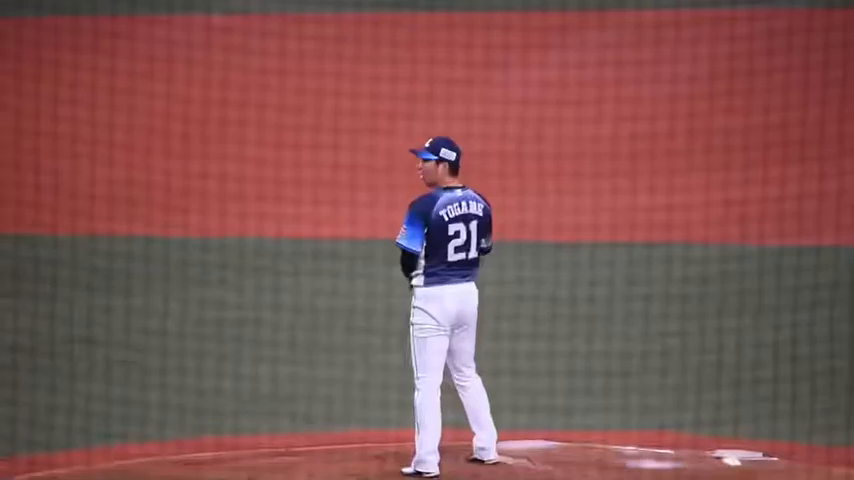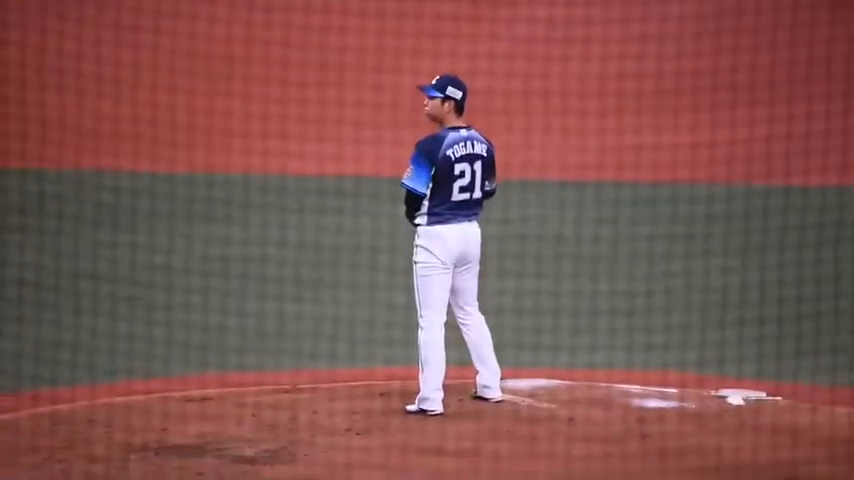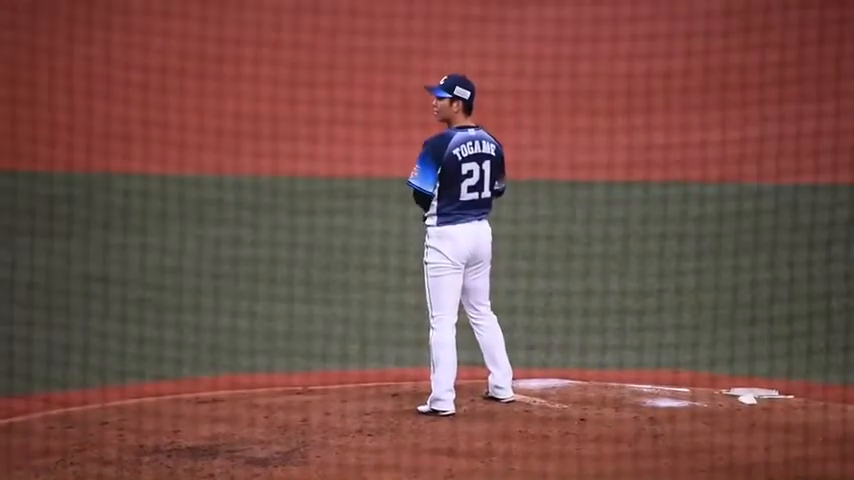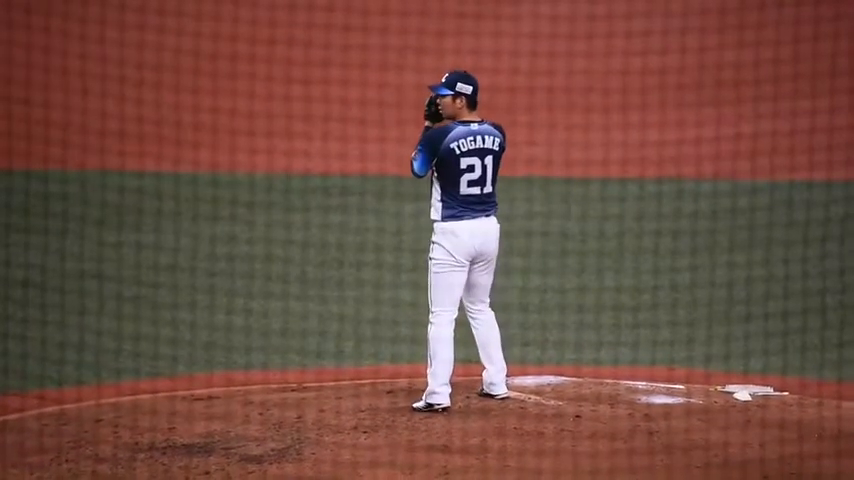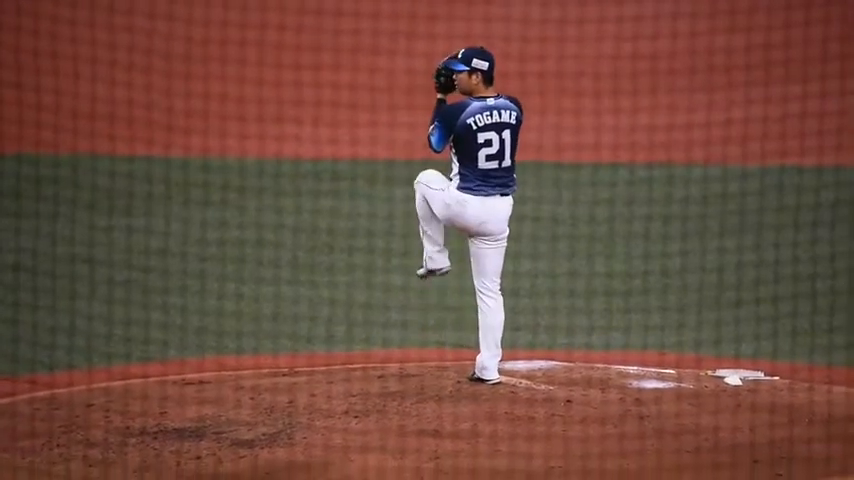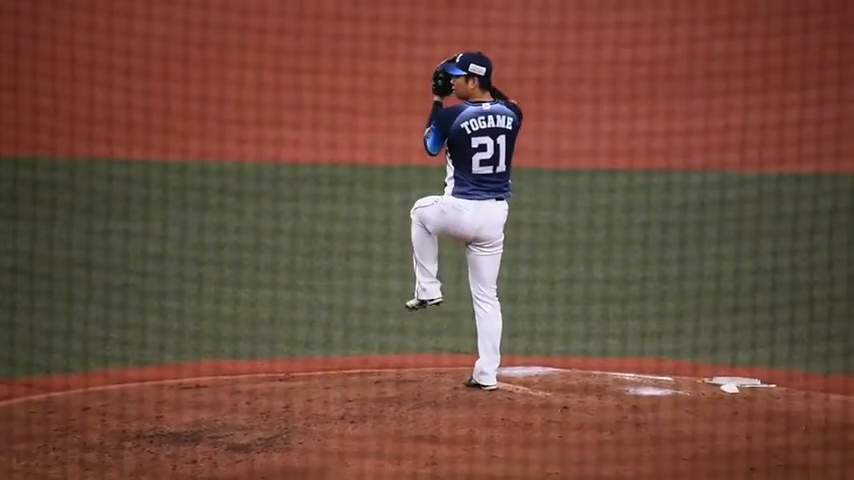
dt=0.5s
person 1, frame 1
left shoulder: (425, 205)
right shoulder: (480, 204)
left elbow: (408, 256)
right elbow: (485, 248)
left wrist: (414, 276)
left hip: (434, 296)
right hip: (467, 293)
left knee: (428, 381)
right knee: (466, 373)
right ankle: (487, 448)
person 1, frame 2
left shoulder: (431, 145)
right shoulder: (483, 144)
left elbow: (414, 196)
right elbow: (489, 191)
left wrist: (415, 217)
left hip: (436, 236)
right hip: (470, 233)
left knee: (431, 319)
right knee: (469, 312)
left ankle: (430, 399)
right ankle: (490, 386)
person 1, frame 3
left shoulder: (438, 144)
right shoulder: (492, 143)
left elbow: (420, 195)
right elbow: (499, 189)
left wrist: (433, 204)
left hip: (447, 237)
right hip: (481, 233)
left knee: (443, 320)
right knee: (482, 312)
left ankle: (442, 400)
right ankle: (502, 386)
person 1, frame 4
left shoulder: (438, 136)
right shoulder: (497, 134)
left elbow: (417, 169)
left wrist: (428, 125)
left hip: (453, 233)
right hip: (488, 229)
left knee: (442, 316)
right knee: (480, 308)
left ankle: (438, 394)
right ankle: (496, 383)
person 1, frame 5
left shoulder: (456, 111)
right shoulder: (514, 108)
left elbow: (435, 144)
left wrist: (440, 97)
right wrist: (451, 97)
left hip: (463, 205)
right hip: (500, 209)
left knee: (425, 180)
right knee: (489, 290)
left ankle: (436, 257)
right ankle: (488, 368)
person 1, frame 6
left shoulder: (452, 116)
right shoulder: (512, 115)
left elbow: (431, 147)
left wrist: (437, 99)
right wrist: (486, 84)
left hip: (459, 211)
right hip: (495, 215)
left knee: (421, 211)
right knee: (486, 296)
left ankle: (428, 289)
right ankle: (487, 374)
